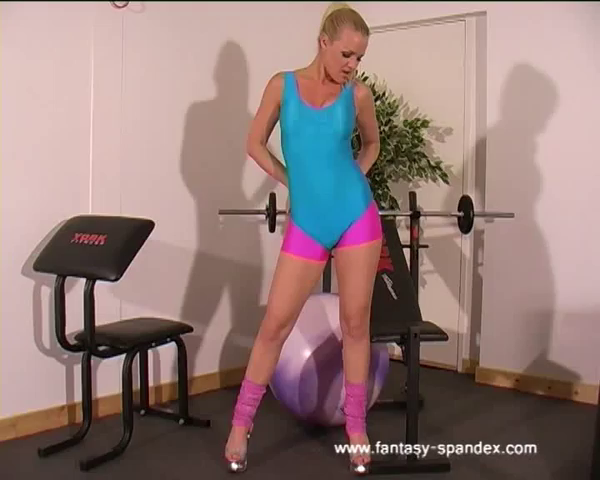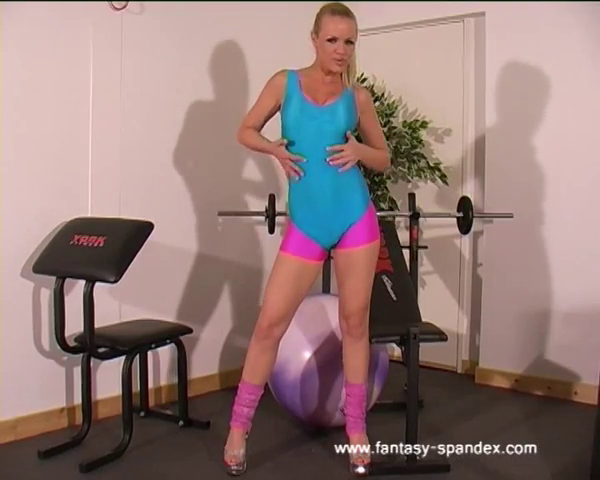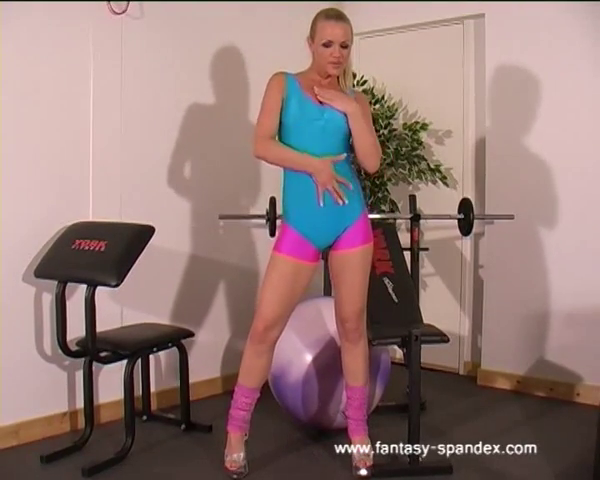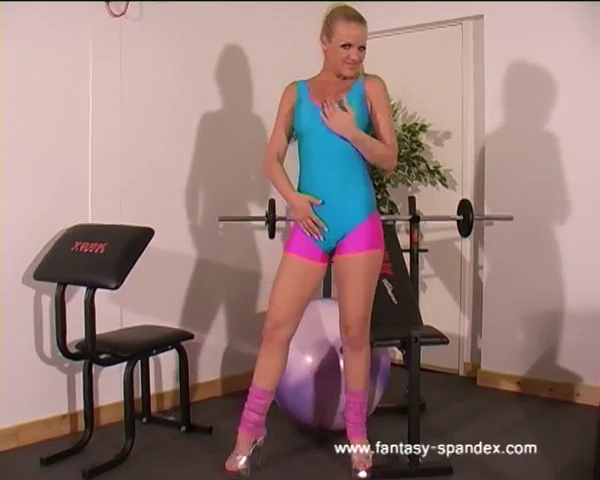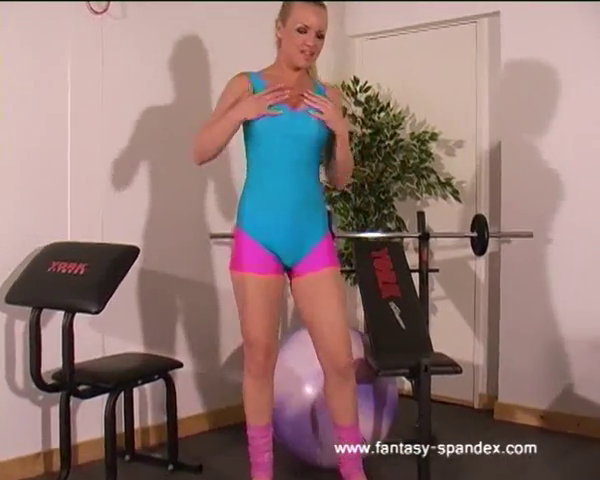
dt=1s
person 1, frame 1
left shoulder: (358, 95)
right shoulder: (282, 86)
right elbow: (255, 144)
left wrist: (352, 174)
right wrist: (295, 180)
left hip: (356, 215)
right hip: (306, 222)
left knee: (355, 323)
right knee: (275, 323)
left ankle: (356, 427)
right ankle: (240, 424)
person 1, frame 2
left shoulder: (358, 97)
right shoulder: (284, 83)
left elbow: (384, 158)
right elbow: (245, 131)
left wrist: (358, 152)
right wrist: (274, 149)
left hip: (355, 217)
right hip: (305, 223)
left knee: (354, 323)
right knee: (269, 323)
left ankle: (356, 428)
right ankle: (239, 426)
person 1, frame 3
left shoulder: (354, 99)
right shoulder: (283, 84)
left elbow: (371, 161)
right elbow: (263, 145)
left wrist: (350, 109)
right wrist: (316, 165)
left hip: (350, 220)
right hip: (300, 222)
left knee: (352, 325)
right knee: (265, 326)
left ankle: (358, 431)
right ankle: (237, 430)
person 1, frame 4
left shoulder: (370, 88)
right shoulder: (296, 93)
left elbow: (389, 158)
right elbow: (272, 158)
left wrist: (348, 130)
right wrist: (292, 198)
left hip: (358, 220)
right hip: (311, 222)
left knee: (354, 331)
right knee: (277, 326)
left ankle: (356, 434)
right ankle: (249, 432)
person 1, frame 5
left shoulder: (328, 96)
right shoulder: (247, 84)
left elbow: (340, 179)
right elbow: (200, 152)
left wrist: (338, 131)
right wrist: (242, 112)
left hip: (313, 236)
right hip: (258, 235)
left knee: (339, 357)
right knee: (259, 359)
